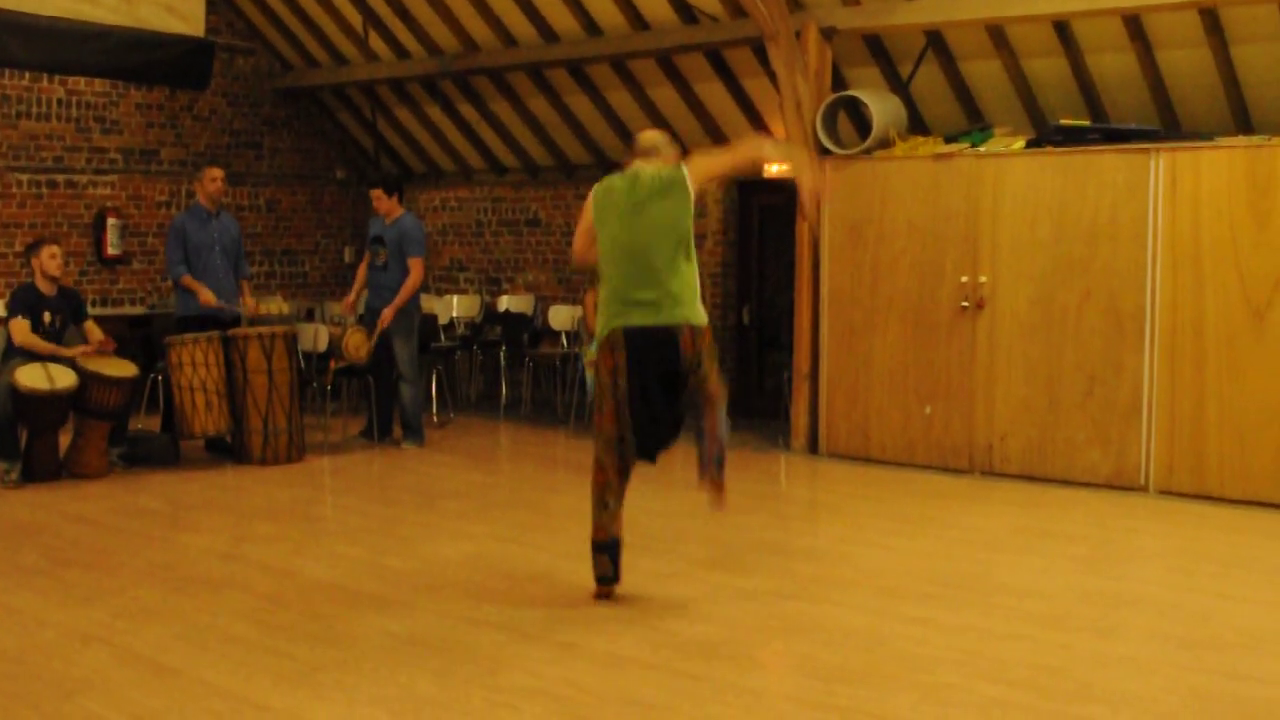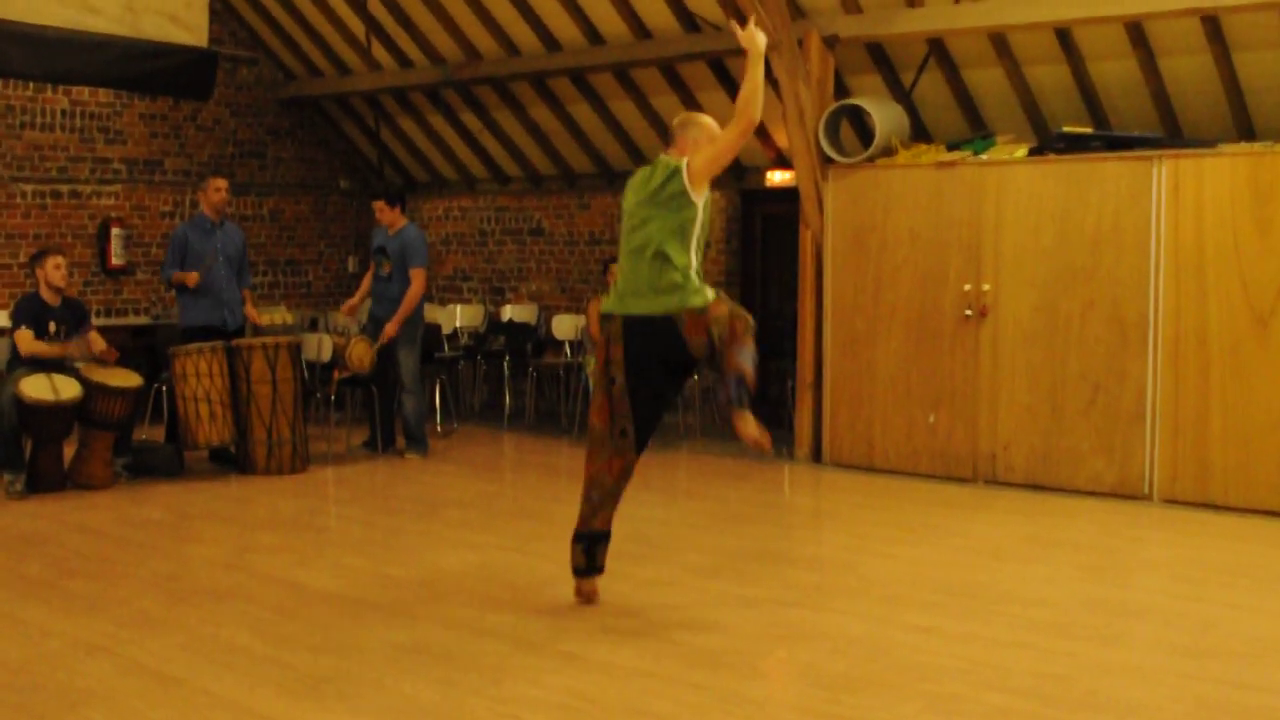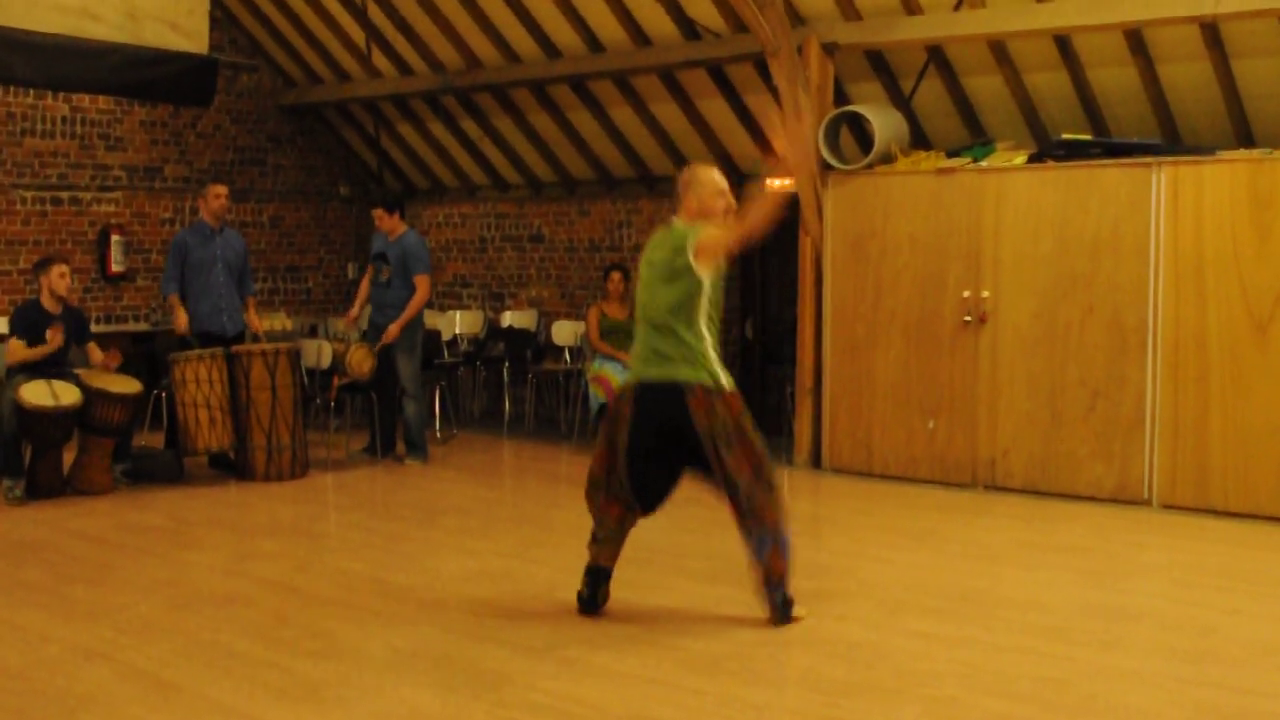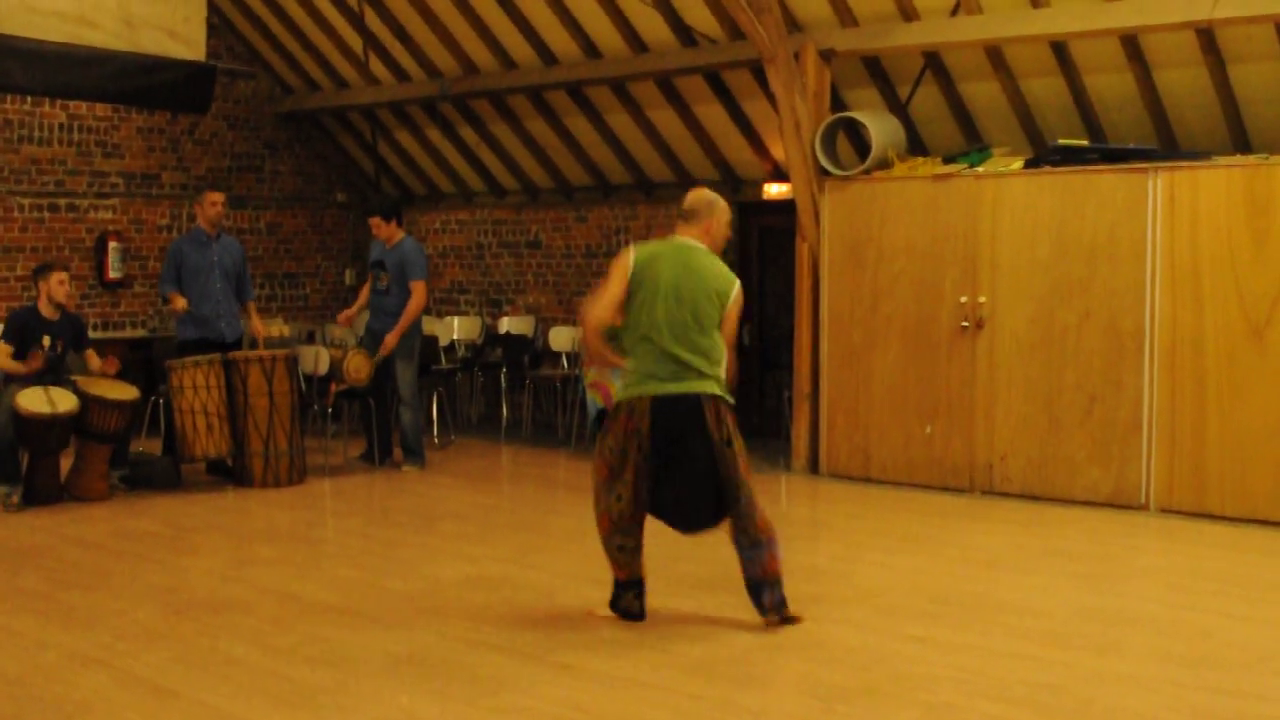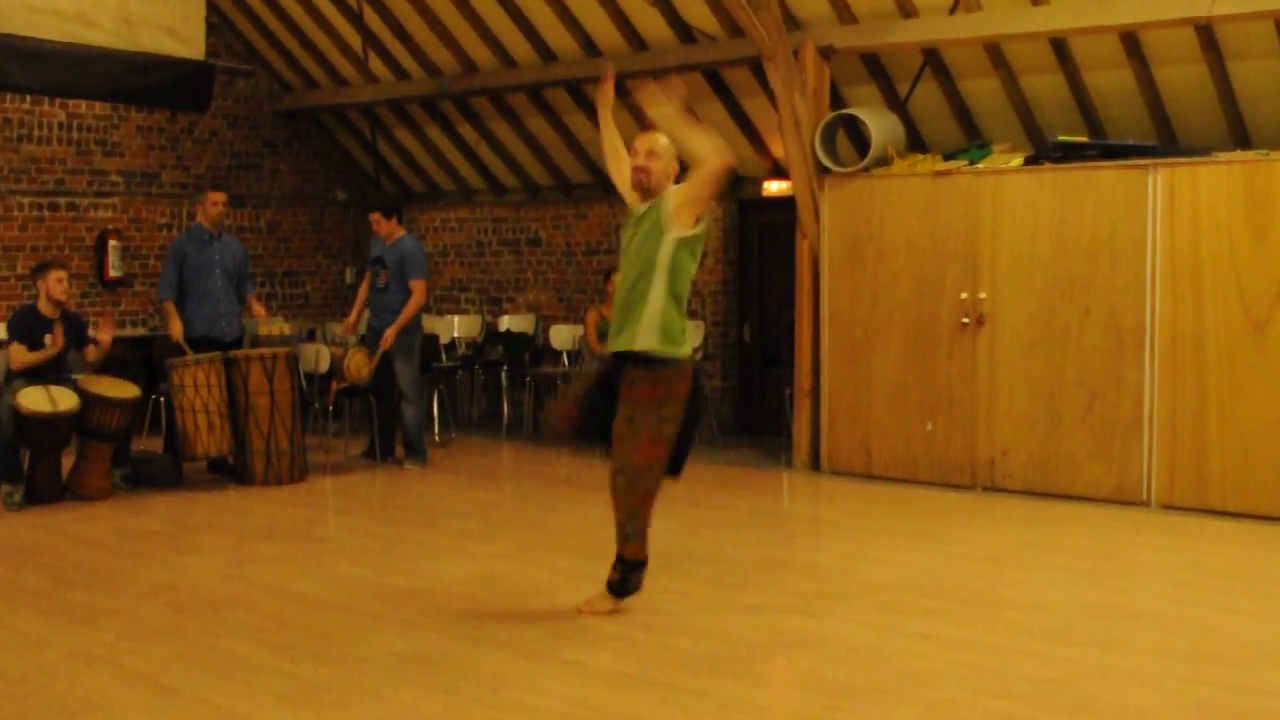
dt=0.2s
person 1, frame 1
left shoulder: (602, 194)
right shoulder: (679, 178)
left elbow: (580, 251)
right elbow: (749, 150)
right wrist: (800, 163)
left hip: (622, 335)
right hip: (680, 328)
left knee: (614, 454)
right knee: (707, 390)
left ankle: (606, 565)
right ankle: (712, 462)
person 1, frame 2
left shoulder: (640, 183)
right shoulder: (689, 174)
right elbow: (747, 121)
right wrist: (755, 52)
left hip: (625, 323)
right hip: (679, 316)
left knee: (613, 447)
right knee: (737, 326)
left ankle: (588, 559)
right ankle: (740, 410)
person 1, frame 3
left shoulder: (659, 243)
right shoulder: (701, 241)
right elbow: (749, 225)
left hip: (644, 390)
right hip: (696, 389)
left knee: (613, 489)
right knee: (755, 488)
left ankle: (594, 588)
right ankle: (778, 599)
person 1, frame 4
left shoulder: (636, 258)
right shoulder: (725, 283)
left elbow: (593, 318)
right elbow: (725, 358)
left wrist: (605, 356)
left hip: (641, 403)
right hip: (703, 404)
left knee: (618, 500)
right knee: (740, 504)
left ankle: (629, 593)
right ankle: (771, 600)
person 1, frame 5
left shoulder: (684, 205)
right shoulder: (637, 205)
left elbow: (720, 159)
right elbow: (612, 158)
left wrist: (671, 112)
right wrist: (605, 111)
left hip: (656, 359)
right hip: (631, 354)
left knee: (634, 468)
right knee: (569, 417)
left ankle: (624, 578)
person 2, frame 1
left shoulder: (232, 224)
right shoulder: (182, 223)
right elbow: (174, 266)
left wrist: (246, 293)
right wrist: (199, 289)
left hip: (227, 312)
right hip: (193, 313)
left ankle: (216, 435)
right ankle: (169, 437)
person 2, frame 2
left shoulder: (236, 234)
right shoulder: (184, 233)
right elbow: (167, 271)
left wrist: (248, 304)
right wrist: (183, 277)
left hip: (232, 321)
right hip: (197, 322)
left ankle: (220, 445)
right ankle: (173, 447)
person 2, frame 3
left shoulder: (237, 240)
right shoulder: (184, 239)
left elbow: (245, 281)
right elbow: (170, 281)
left wrist: (251, 312)
right wrist: (179, 310)
left hip: (232, 328)
right hip: (197, 330)
left ankle: (220, 451)
right ankle: (173, 453)
person 2, frame 4
left shoulder: (234, 246)
right shoulder: (181, 246)
left elbow: (244, 287)
right elbow: (166, 282)
left wrist: (253, 317)
right wrist: (175, 297)
left hip: (230, 334)
right hip: (194, 334)
left ankle: (217, 457)
right ankle: (171, 459)
person 2, frame 5
left shoulder: (235, 245)
right shoulder: (182, 245)
left elbow: (244, 282)
right elbow: (167, 286)
left wrist: (253, 304)
right wrist: (173, 318)
left hip: (230, 333)
right hip: (195, 334)
left ankle: (219, 456)
right ankle: (171, 457)
person 3, frame 1
left shoulder: (410, 227)
right shoulder: (374, 223)
left elbow: (416, 274)
left wrist: (393, 308)
right wrist: (354, 293)
left hip: (401, 311)
right hip: (373, 308)
left knee: (405, 372)
right knee: (375, 370)
left ankle: (413, 432)
right ankle: (378, 428)
person 3, frame 2
left shoulder: (413, 237)
right shoulder: (378, 233)
left elbow: (417, 285)
left wrist: (396, 322)
right wrist: (357, 299)
left hip: (404, 322)
right hip: (377, 318)
left knee: (408, 382)
right knee: (378, 380)
left ankle: (416, 443)
right ankle: (381, 439)
person 3, frame 3
left shoulder: (413, 244)
right shoulder: (377, 239)
left elbow: (423, 290)
left wrist: (400, 324)
right wrist: (357, 308)
left hip: (405, 327)
right hip: (376, 324)
left knee: (409, 387)
right knee: (378, 385)
left ankle: (416, 448)
right ankle: (381, 444)
person 3, frame 4
left shoulder: (411, 250)
right shoulder: (375, 247)
left elbow: (419, 297)
left wrist: (397, 332)
right wrist: (354, 310)
left hip: (402, 334)
right hip: (374, 331)
left knee: (406, 395)
right knee: (374, 392)
left ankle: (413, 455)
right ankle: (378, 451)
person 3, frame 5
left shoulder: (411, 248)
right shoulder: (376, 244)
left elbow: (419, 295)
left wrist: (395, 329)
right wrist: (355, 313)
left hip: (403, 332)
right hip: (375, 328)
left knee: (408, 392)
right knee: (377, 389)
left ankle: (415, 453)
right ankle: (381, 448)
person 4, frame 1
left shoulder: (69, 296)
right shoulder: (22, 295)
left elbow: (89, 327)
left wrist: (101, 343)
right wrist: (65, 351)
left hip: (58, 360)
right hip: (22, 360)
left ankle: (113, 446)
person 4, frame 2
left shoulder: (74, 306)
right shoulder: (26, 305)
left elbow: (93, 337)
right elbow: (26, 347)
left wrist: (103, 352)
right wrist: (70, 349)
left hip: (60, 370)
right hip: (26, 370)
person 4, frame 3
left shoulder: (75, 315)
right shoulder: (25, 312)
left elbow: (90, 349)
left wrist: (104, 361)
right wrist: (49, 347)
left hip: (61, 376)
right hip: (26, 376)
left ankle: (116, 463)
person 4, frame 4
left shoulder: (73, 322)
right shoulder: (20, 318)
left elbow: (88, 355)
left wrist: (102, 367)
right wrist: (26, 368)
left hip: (58, 383)
right hip: (22, 382)
person 4, frame 5
left shoulder: (73, 320)
right shoulder: (22, 317)
left elbow: (90, 356)
left wrist: (103, 345)
right wrist: (53, 349)
left hip: (59, 381)
right hip: (24, 382)
left ankle: (115, 467)
